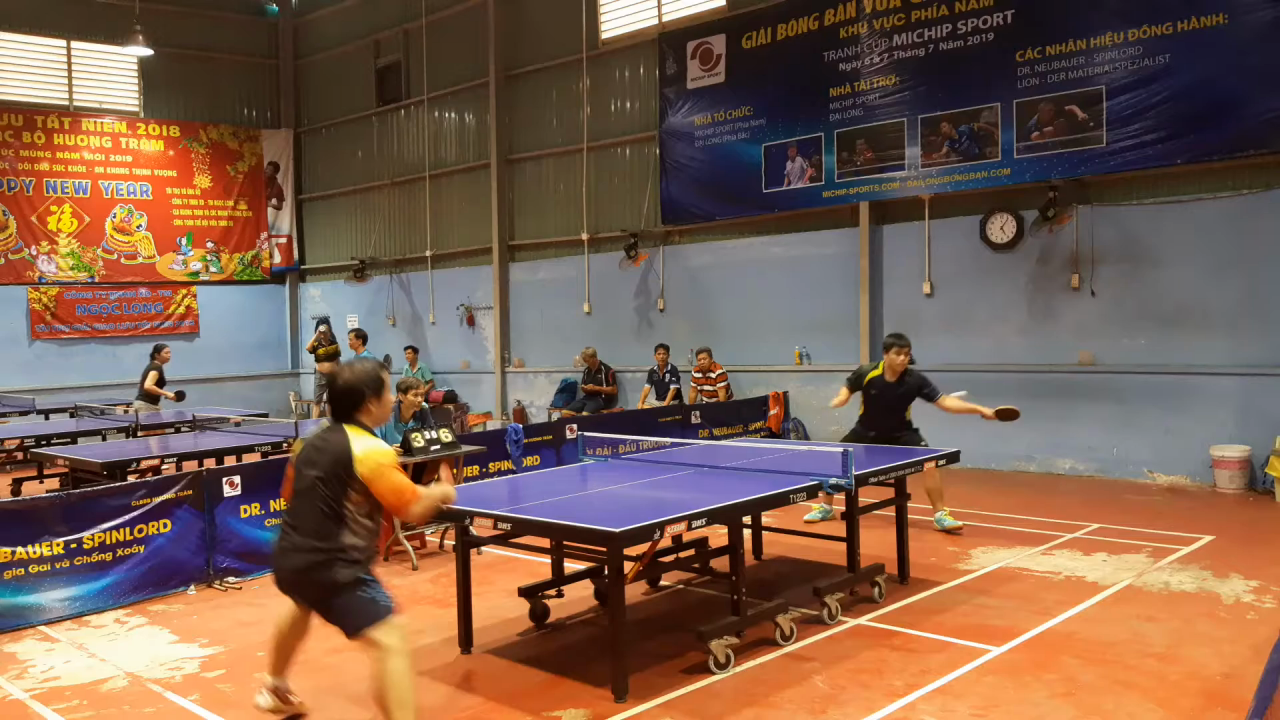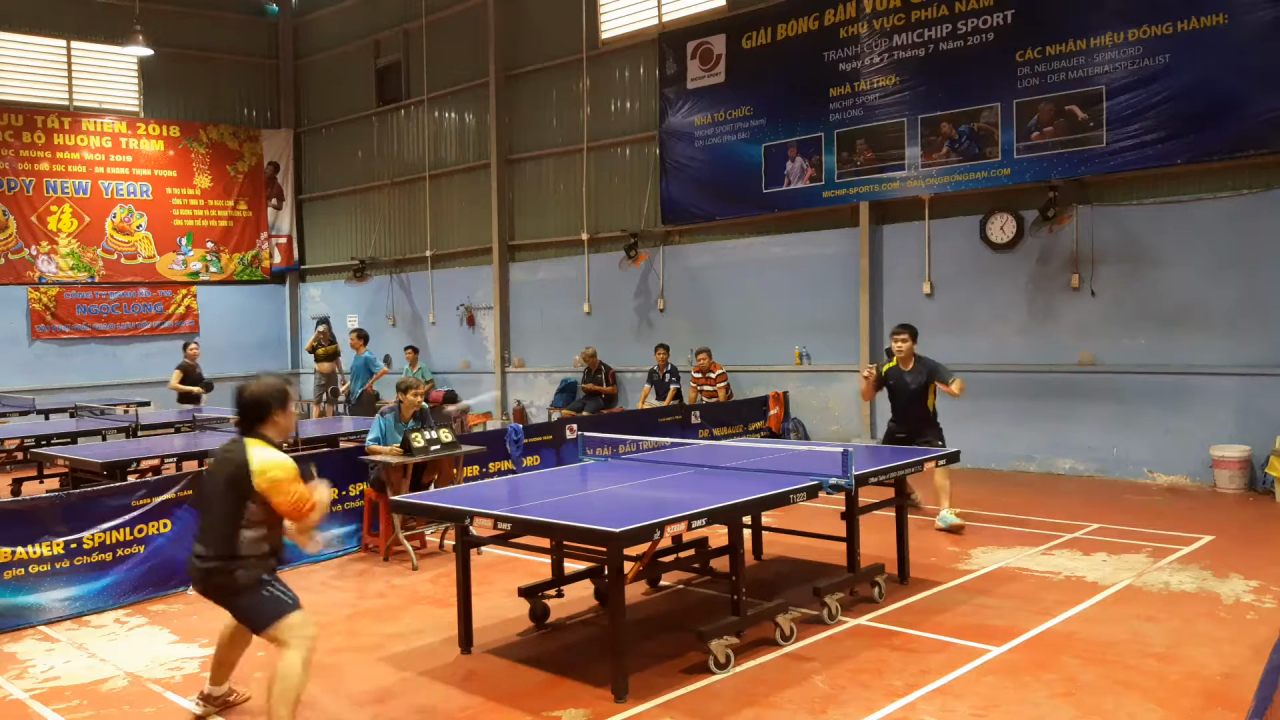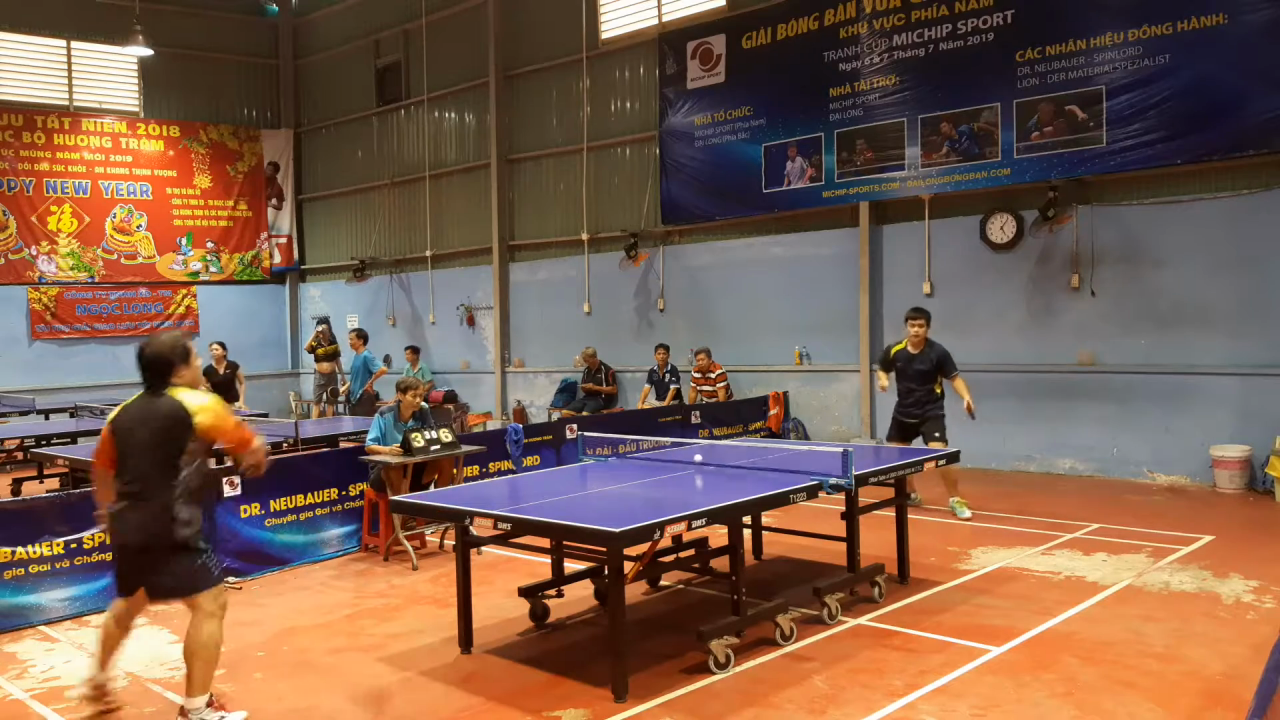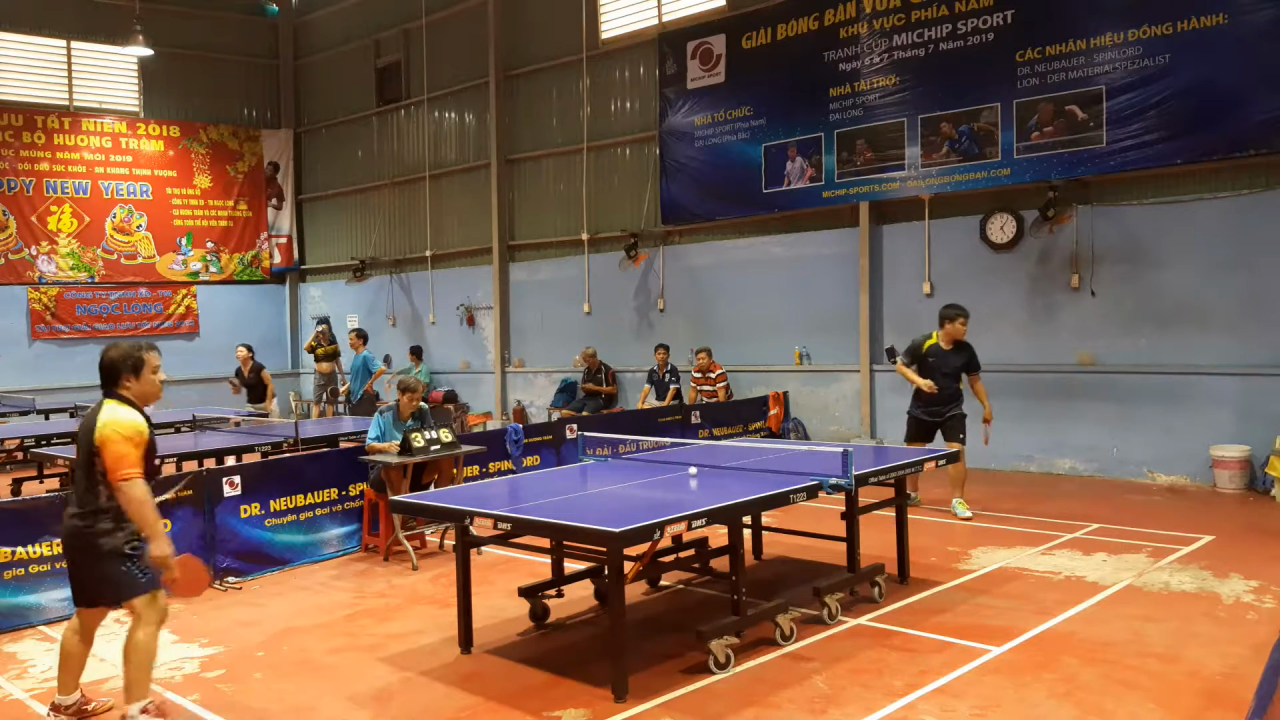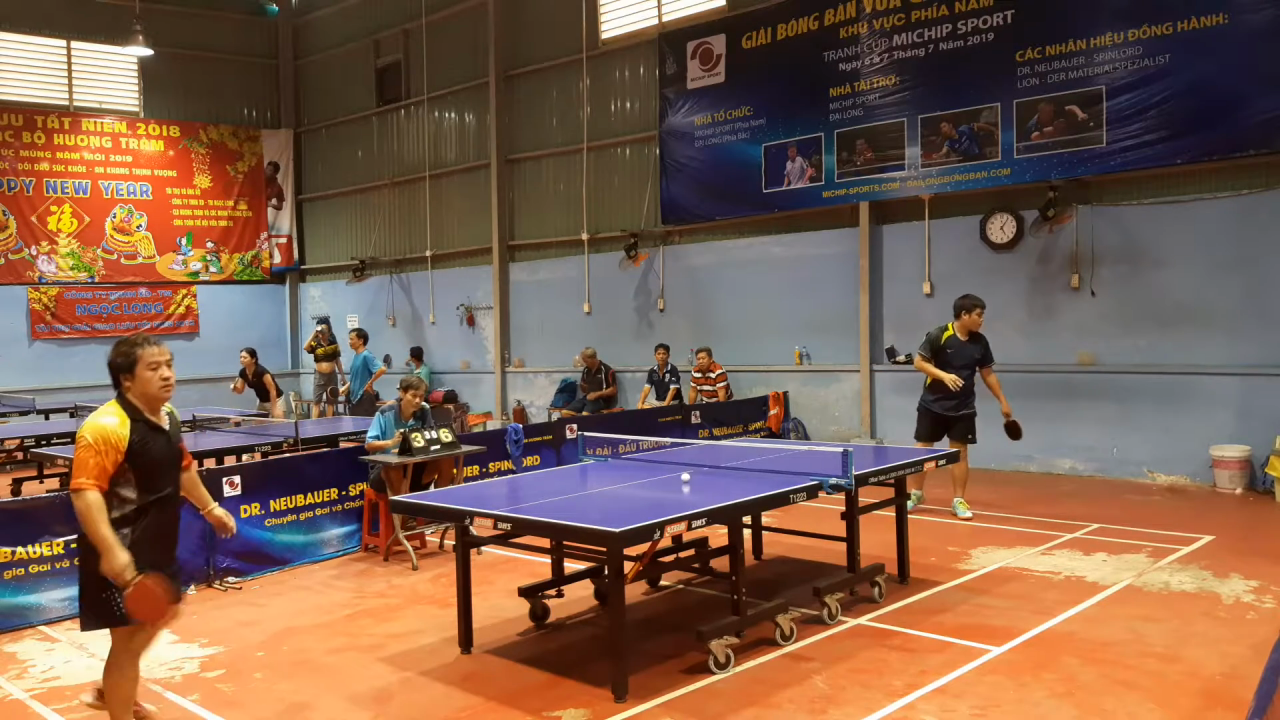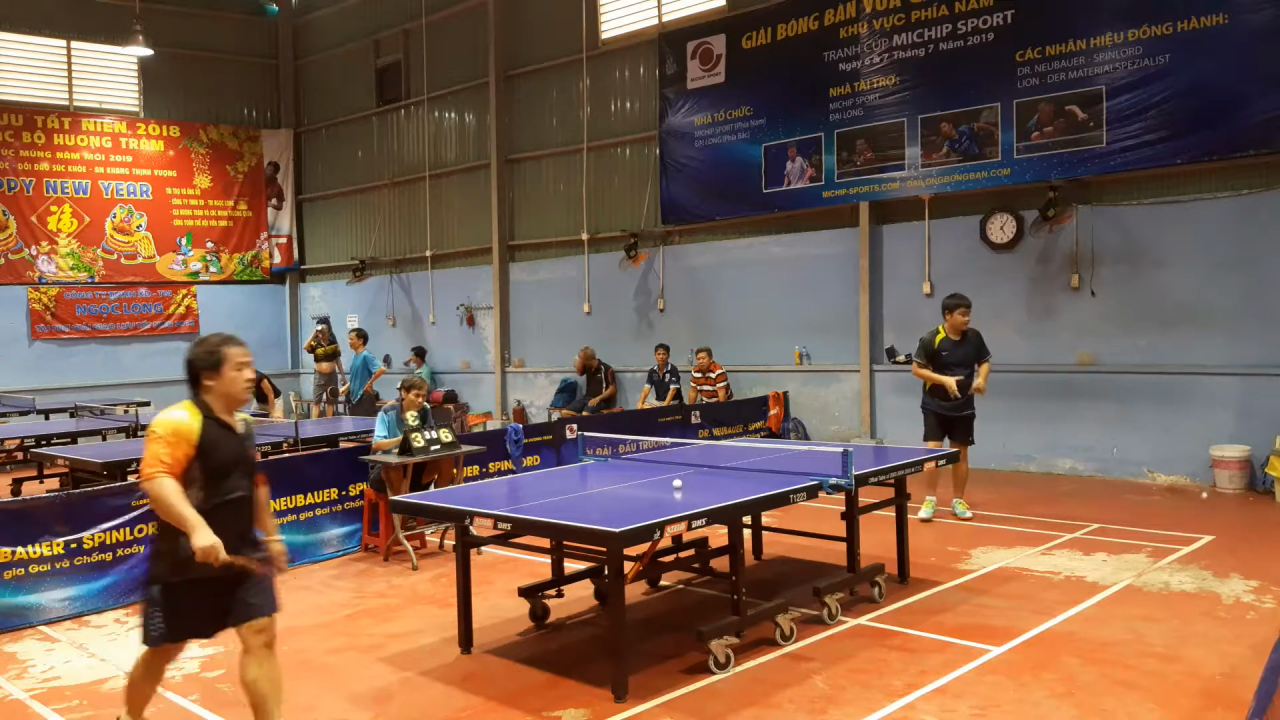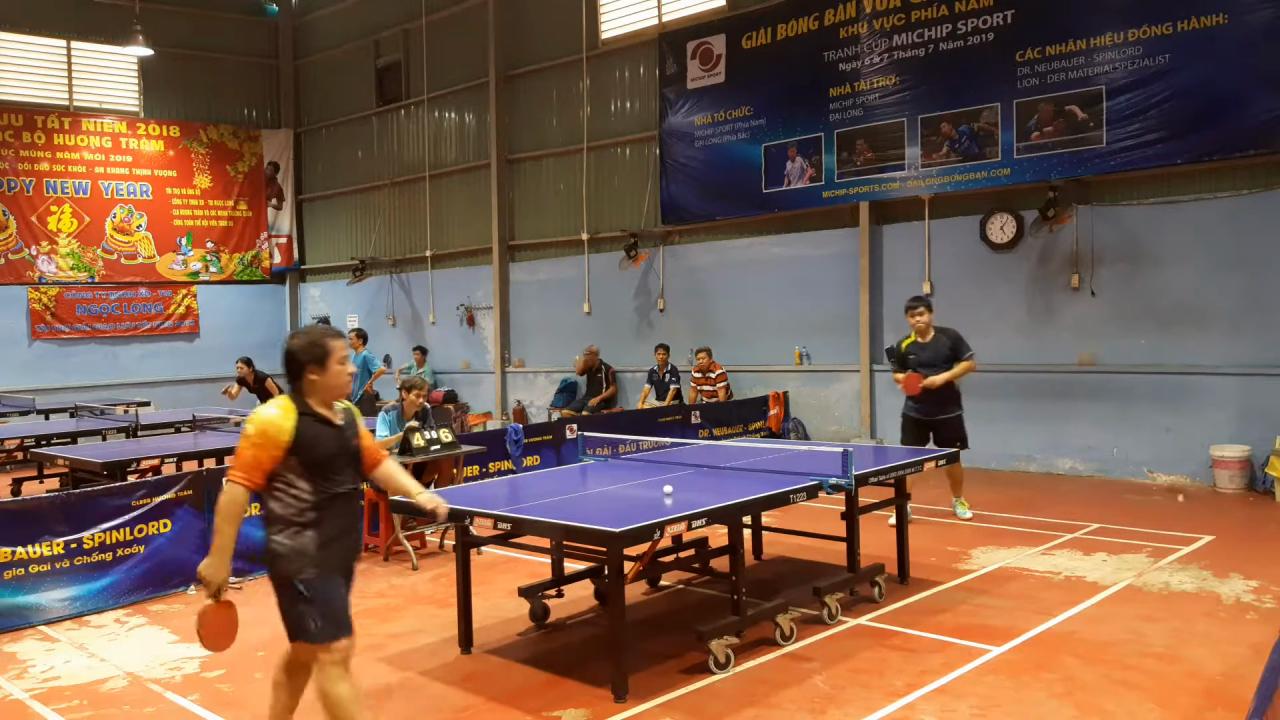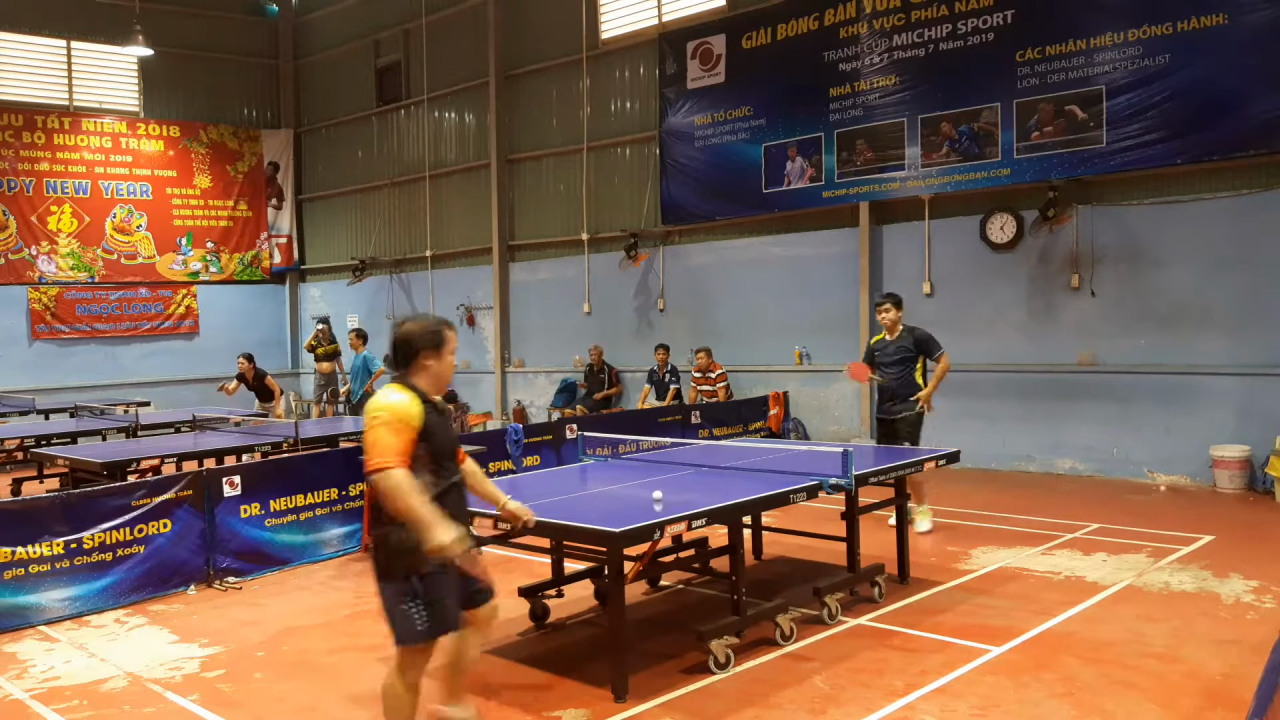
dt=0.4s
person 1, frame 1
left shoulder: (314, 442)
right shoulder: (372, 452)
left elbow: (291, 495)
right elbow: (412, 508)
right wrist: (444, 491)
left hip: (292, 560)
right hip: (335, 570)
left knee: (303, 609)
right knee: (393, 646)
left ankle: (275, 690)
person 1, frame 2
left shoulder: (228, 454)
right shoulder: (274, 463)
right elbow: (307, 515)
left wrist: (289, 529)
right wrist: (321, 496)
left hip: (207, 563)
right hip: (239, 570)
left knee: (249, 618)
right knee: (299, 639)
person 1, frame 3
left shoulder: (123, 413)
right shoulder: (199, 405)
left elbow: (102, 467)
right elbow: (253, 450)
left wrist: (106, 505)
right wrist: (256, 456)
left hip: (130, 526)
right hip: (172, 529)
left knee: (128, 602)
right knee: (210, 607)
left ankle: (98, 683)
person 1, frame 4
left shoulder: (104, 413)
right shoulder: (125, 420)
right elbow: (130, 482)
right wrist: (156, 538)
left hip: (87, 531)
right hip: (108, 536)
left knee: (88, 615)
right knee: (149, 609)
person 1, frame 5
left shoulder: (168, 416)
right shoulder: (106, 426)
left elbow: (183, 469)
right elbow: (84, 491)
left wrist: (210, 507)
right wrist: (111, 550)
left hip: (159, 545)
right hip: (121, 553)
left knee: (158, 619)
right knee: (131, 635)
person 1, frame 6
left shoulder: (242, 425)
right shoulder: (178, 423)
right elbow: (158, 482)
left wrist: (271, 536)
right wrist: (198, 530)
left hip: (241, 555)
right hip: (191, 563)
left knee: (262, 635)
right knee: (165, 649)
person 1, frame 7
left shoulder: (347, 414)
right shoulder: (274, 420)
left elbow: (377, 462)
right elbow: (238, 486)
left wrist: (420, 494)
right wrist: (219, 557)
left hip: (337, 555)
right hip: (302, 558)
left knee: (306, 650)
right knee: (335, 651)
person 1, frame 8
left shoulder: (427, 405)
right shoulder: (393, 404)
left elbow: (458, 461)
right elbow: (386, 474)
left wrist: (502, 501)
right wrist: (433, 526)
left hip: (445, 547)
right hip: (411, 551)
left knee: (477, 618)
right knee: (414, 652)
person 2, frame 1
left shoulder: (915, 380)
right shoulder: (867, 373)
left elbow: (944, 402)
right elbow: (848, 388)
left wrist: (979, 409)
right wrist: (841, 398)
left hip: (901, 430)
right hip: (868, 429)
left ankle: (941, 515)
right ankle: (826, 506)
person 2, frame 2
left shoulder: (928, 367)
right shoulder: (885, 369)
left elbow: (956, 384)
right elbow: (867, 398)
left wrist: (954, 388)
right wrist: (867, 381)
left hip: (926, 427)
right hip: (898, 427)
left knee: (938, 464)
left ankle: (946, 514)
right ankle: (910, 495)
person 2, frame 3
left shoulder: (938, 352)
right shoulder: (894, 351)
left elbow: (954, 378)
right elbow: (882, 370)
left wrist: (966, 397)
right wrist: (882, 380)
left hip: (931, 411)
right hip: (903, 412)
left ankle: (955, 500)
right ankle: (911, 494)
person 2, frame 4
left shoulder: (966, 350)
right shoulder: (922, 344)
left elbow: (974, 379)
right elbow: (901, 366)
left wrist: (986, 407)
right wrist: (919, 381)
left hip: (952, 410)
right hip: (921, 409)
left knee: (957, 452)
left ankle: (957, 500)
right ankle: (912, 493)
person 2, frame 5
left shoulder: (980, 342)
right shoulder: (939, 336)
left elbow: (987, 372)
right elbow: (919, 362)
left wrist: (1003, 402)
right wrist: (944, 376)
left hip: (963, 407)
right hip: (933, 404)
left knee: (960, 452)
right knee: (923, 449)
left ankle: (958, 501)
right ankle: (914, 493)
person 2, frame 6
left shoulder: (974, 337)
right shoulder: (931, 340)
left elbow: (984, 362)
right elbow: (918, 369)
left wrist: (981, 379)
right wrist: (945, 380)
left hip: (963, 407)
right hip: (935, 405)
left knee: (961, 453)
left ankle: (958, 501)
right ankle: (930, 501)
person 2, frame 7
left shoulder: (949, 337)
right shoulder: (903, 346)
left elbow: (969, 364)
right elbow: (897, 374)
left wrist: (942, 378)
right wrist: (905, 380)
left hip: (947, 410)
right hip: (915, 411)
left ankle: (958, 500)
person 2, frame 8
left shoulder: (917, 336)
right shoulder: (875, 343)
left elbow: (943, 361)
right elbow: (868, 370)
left wrist: (929, 390)
left hip: (910, 408)
right hip: (884, 411)
left ankle: (922, 509)
